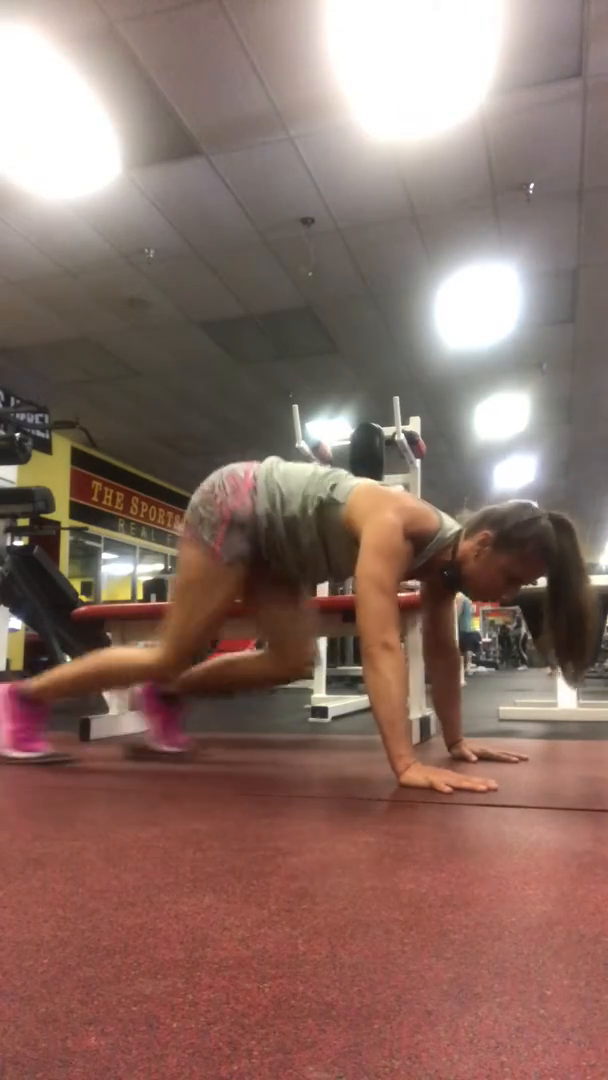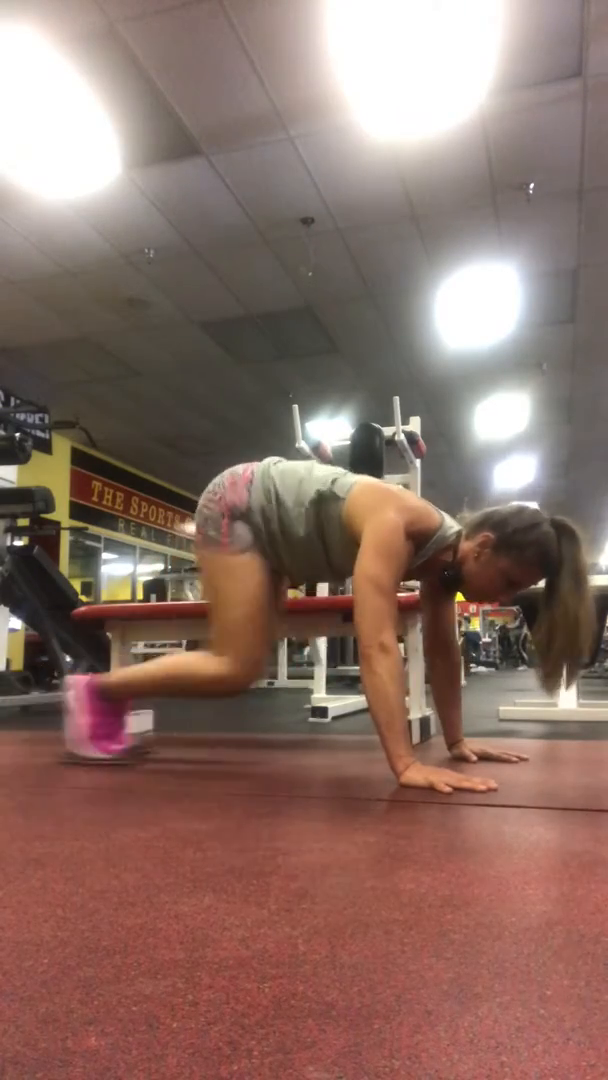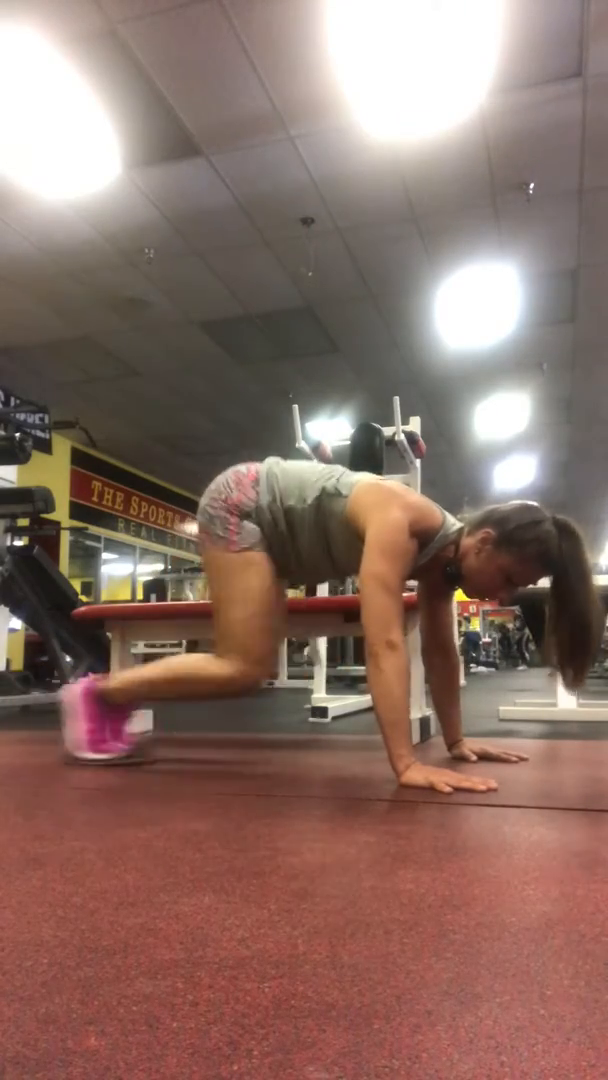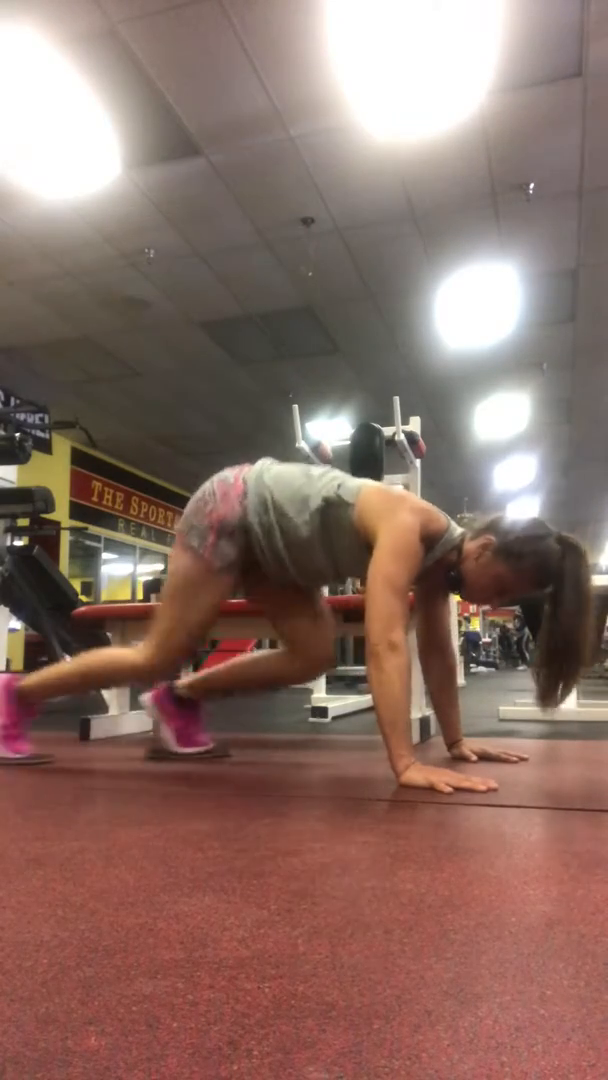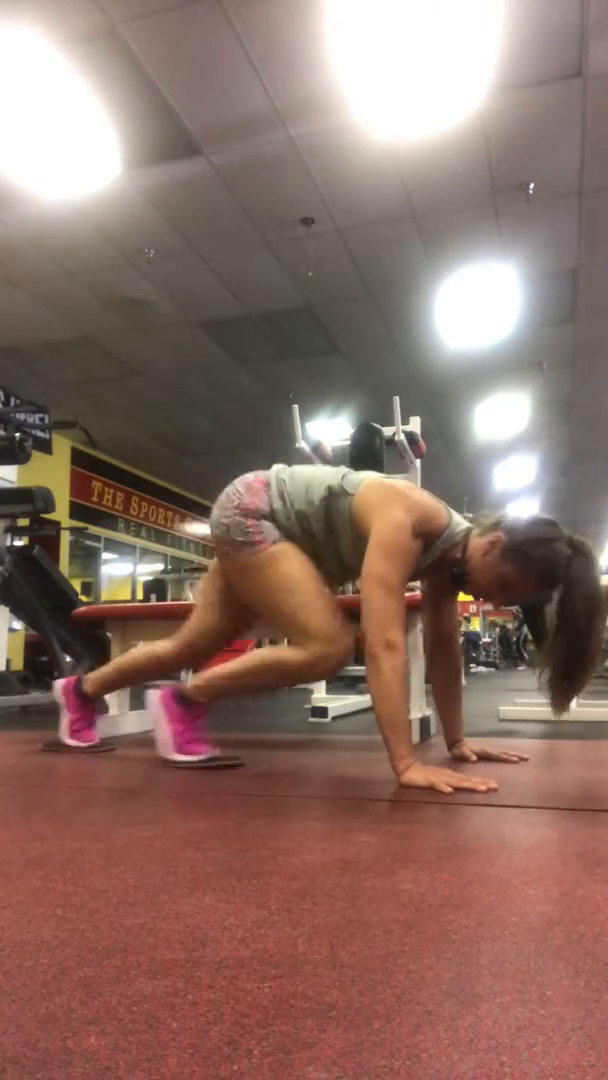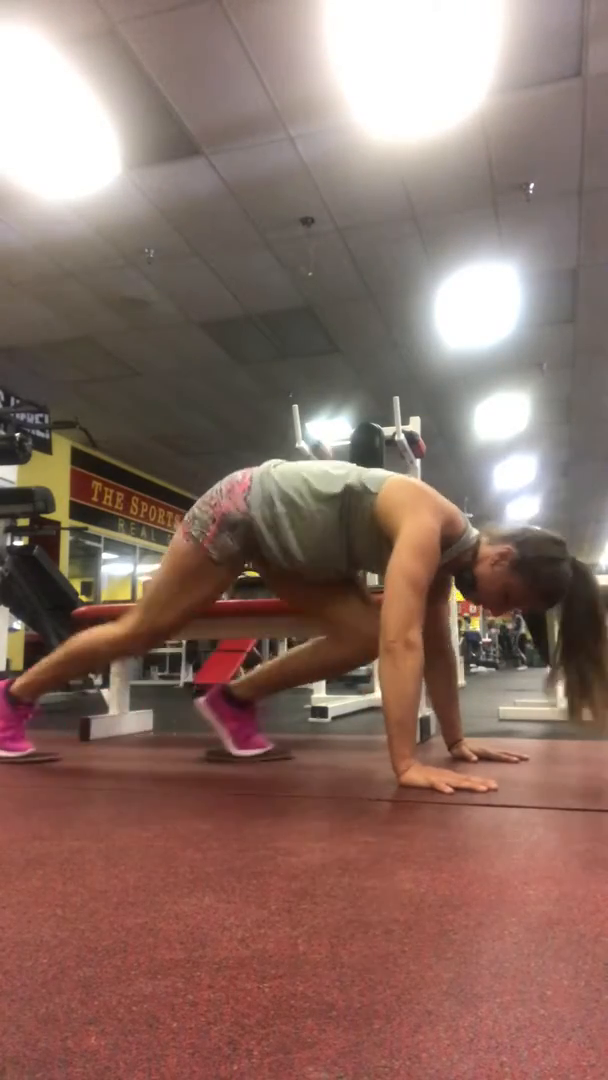
dt=0.4s
person 1, frame 1
left shoulder: (444, 552)
right shoulder: (395, 527)
left elbow: (441, 648)
right elbow: (382, 645)
left wrist: (455, 741)
right wrist: (407, 765)
left hip: (268, 533)
right hip: (233, 507)
left knee: (292, 661)
right knee: (173, 655)
left ankle: (166, 696)
person 1, frame 2
left shoulder: (455, 550)
right shoulder: (396, 526)
left elbow: (442, 648)
right elbow: (377, 646)
left wrist: (456, 741)
right wrist: (406, 764)
left hip: (273, 527)
right hip: (239, 504)
left knee: (232, 661)
right knee: (236, 668)
left ankle: (108, 696)
right ankle: (98, 689)
person 1, frame 3
left shoulder: (448, 551)
right shoulder: (400, 525)
left elbow: (440, 648)
right elbow: (385, 644)
left wrist: (456, 740)
right wrist: (406, 764)
left hip: (271, 521)
right hip: (239, 502)
left knee: (241, 659)
right knee: (240, 669)
left ankle: (107, 693)
right ankle: (100, 695)
person 1, frame 4
left shoulder: (438, 555)
right shoulder: (408, 529)
left elbow: (436, 650)
right elbow: (387, 645)
left wrist: (456, 741)
right wrist: (406, 764)
left hip: (266, 532)
right hip: (230, 512)
left knee: (311, 656)
right knee: (155, 658)
left ankle: (180, 700)
person 1, frame 5
left shoulder: (449, 551)
right shoulder: (404, 524)
left elbow: (444, 649)
right elbow: (385, 644)
left wrist: (457, 742)
right wrist: (407, 765)
left hip: (273, 527)
right hip: (249, 510)
left knee: (189, 648)
right knee: (325, 648)
left ankle: (81, 692)
right ankle: (184, 702)
person 1, frame 6
left shoulder: (441, 554)
right shoulder: (427, 525)
left elbow: (435, 649)
right elbow: (402, 644)
left wrist: (457, 743)
right wrist: (407, 765)
left hip: (280, 534)
right hip: (240, 510)
left knee: (361, 637)
right knee: (138, 632)
left ankle: (234, 703)
